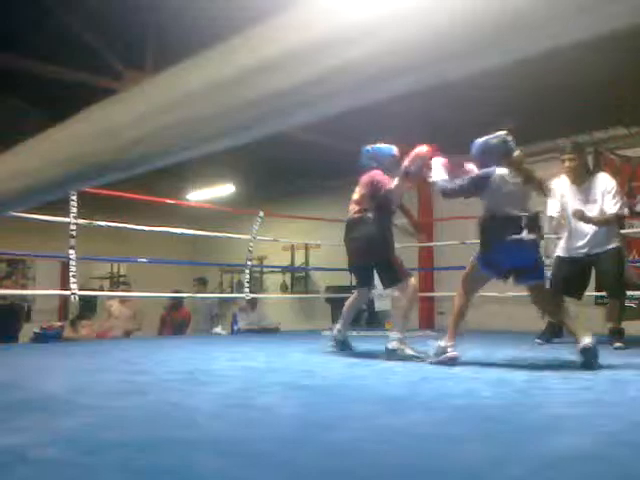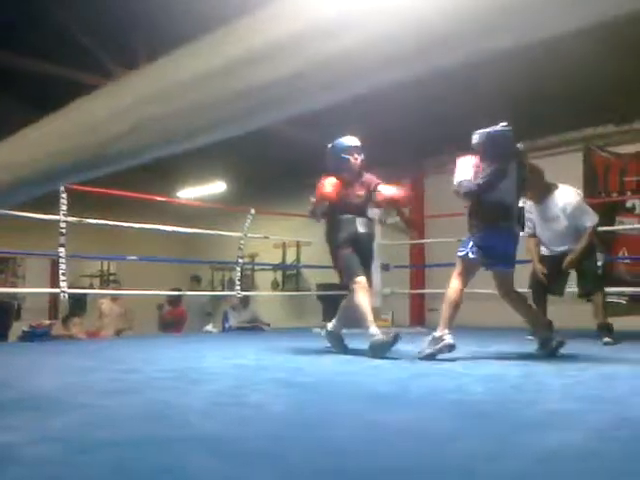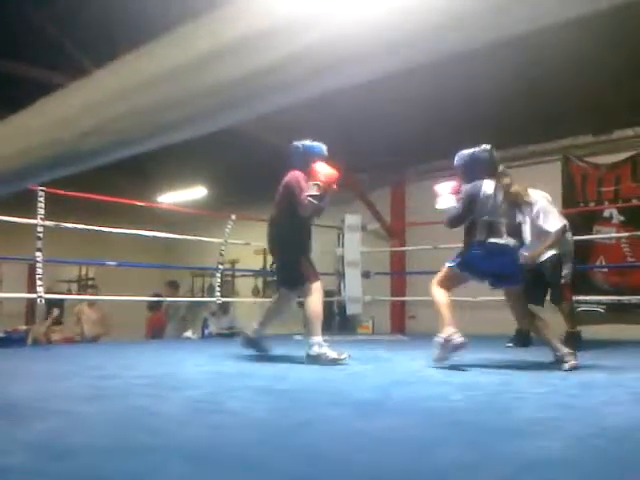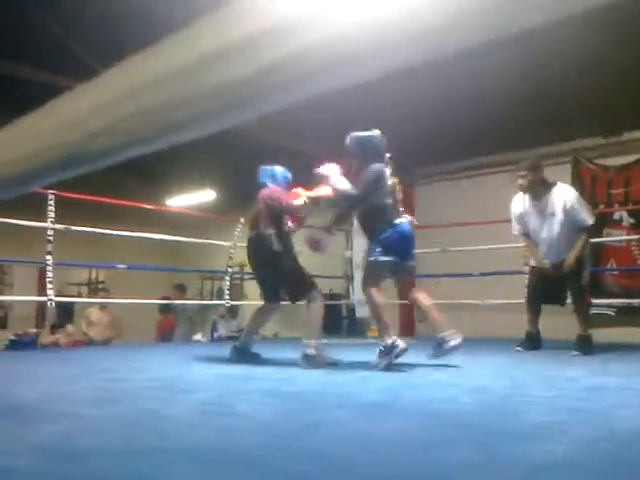
dt=0.5s
person 1, frame 1
left shoulder: (488, 175)
right shoulder: (521, 175)
left elbow: (449, 190)
left wrist: (438, 172)
right wrist: (476, 176)
left hip: (500, 244)
right hip: (528, 245)
left knee: (466, 288)
right knee: (545, 301)
left ankle: (447, 345)
right ankle: (584, 342)
person 1, frame 2
left shoulder: (500, 168)
right shoulder: (511, 168)
left elbow: (471, 192)
left wrist: (462, 174)
right wrist: (471, 176)
left hip: (489, 232)
right hip: (506, 234)
left knee: (458, 278)
right knee: (507, 290)
left ankle: (442, 335)
right ankle: (547, 337)
person 1, frame 3
left shoulder: (473, 188)
right shoulder: (502, 187)
left elbow: (453, 221)
left hip: (482, 250)
right hip: (508, 251)
left knee: (439, 285)
right knee: (520, 310)
left ankle: (449, 334)
right ankle: (563, 353)
person 1, frame 4
left shoulder: (375, 170)
right shoulder: (375, 170)
left elbow: (355, 198)
right elbow: (347, 209)
left wrist: (336, 181)
right wrist: (330, 226)
left hip: (389, 232)
right hip: (400, 230)
left knee: (370, 286)
right knee: (410, 289)
left ankle: (390, 341)
right ankle: (446, 334)
person 2, frame 1
left shoulder: (367, 180)
right shoulder: (377, 176)
left elbow: (390, 205)
right elbow: (394, 193)
left wrist: (406, 182)
right wrist: (407, 170)
left hip: (357, 240)
right hip: (372, 240)
left knee: (363, 291)
right knee: (408, 286)
left ankle: (339, 335)
right ankle: (396, 344)
person 2, frame 2
left shoulder: (367, 179)
right shoulder: (330, 182)
left elbow: (385, 192)
right elbow: (316, 215)
left wrist: (394, 194)
right wrist: (319, 201)
left hip: (363, 239)
right hip: (341, 240)
left knee: (358, 289)
right knee: (359, 282)
left ankle: (333, 329)
right ankle: (376, 336)
person 2, frame 3
left shoulder: (299, 179)
right shoulder: (298, 177)
left elbow: (310, 211)
right elbow: (305, 209)
left wrist: (322, 191)
right wrist: (318, 186)
left hip: (291, 242)
right hip: (290, 242)
left knee: (287, 293)
right knee: (314, 287)
left ankle: (254, 334)
right ankle: (317, 347)
person 2, frame 4
left shoulder: (261, 199)
right shoulder: (272, 193)
right elbow: (295, 208)
left hip: (260, 255)
right hip: (275, 253)
left knee: (272, 302)
right knee: (313, 294)
left ankle: (241, 346)
right ankle: (311, 351)
person 3, frame 1
left shoulder: (605, 182)
right shoulder: (557, 185)
left elbow: (616, 217)
right elbow: (554, 217)
left wrist: (589, 219)
right wrist: (558, 222)
left hip: (605, 245)
right hip: (571, 248)
left knee: (615, 287)
right knee: (556, 286)
left ankle: (615, 332)
right ankle: (553, 327)
person 3, frame 2
left shoulder: (568, 198)
right shoulder: (525, 204)
left elbow: (591, 227)
right elbow: (531, 235)
left wrist: (575, 255)
right wrist: (536, 260)
left hip: (579, 247)
right hip: (549, 250)
left knee: (593, 283)
right knee: (536, 284)
left ankle: (604, 328)
person 3, frame 3
left shoulder: (536, 200)
left elbow: (560, 230)
left wrist: (537, 252)
left hip: (553, 252)
right hip: (529, 256)
left knee: (560, 291)
left ankle: (573, 334)
right ankle: (522, 334)
person 3, frame 4
left shoulder: (566, 195)
right shoulder: (518, 203)
left elbow: (586, 226)
right elbow: (525, 235)
left wrist: (575, 255)
right wrist: (539, 260)
left hip: (570, 255)
right hip: (541, 258)
left knee: (578, 292)
right knee: (532, 294)
left ankle: (583, 336)
right ankle: (532, 336)
